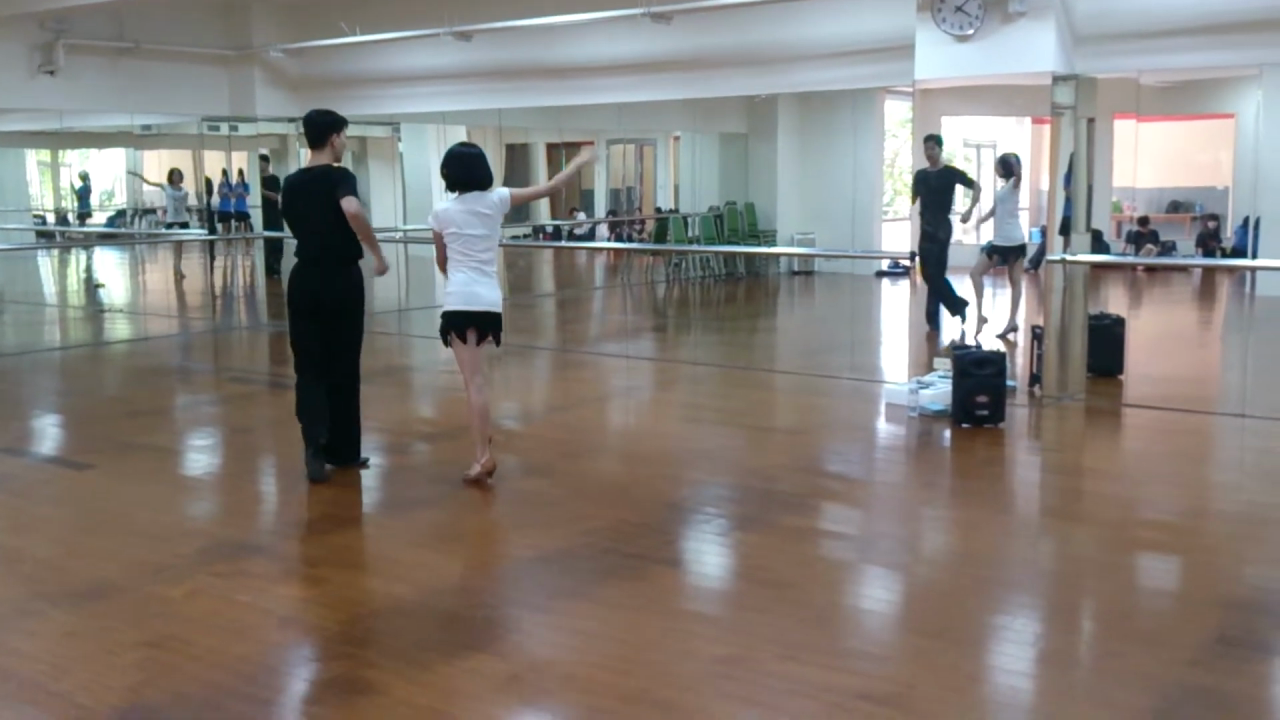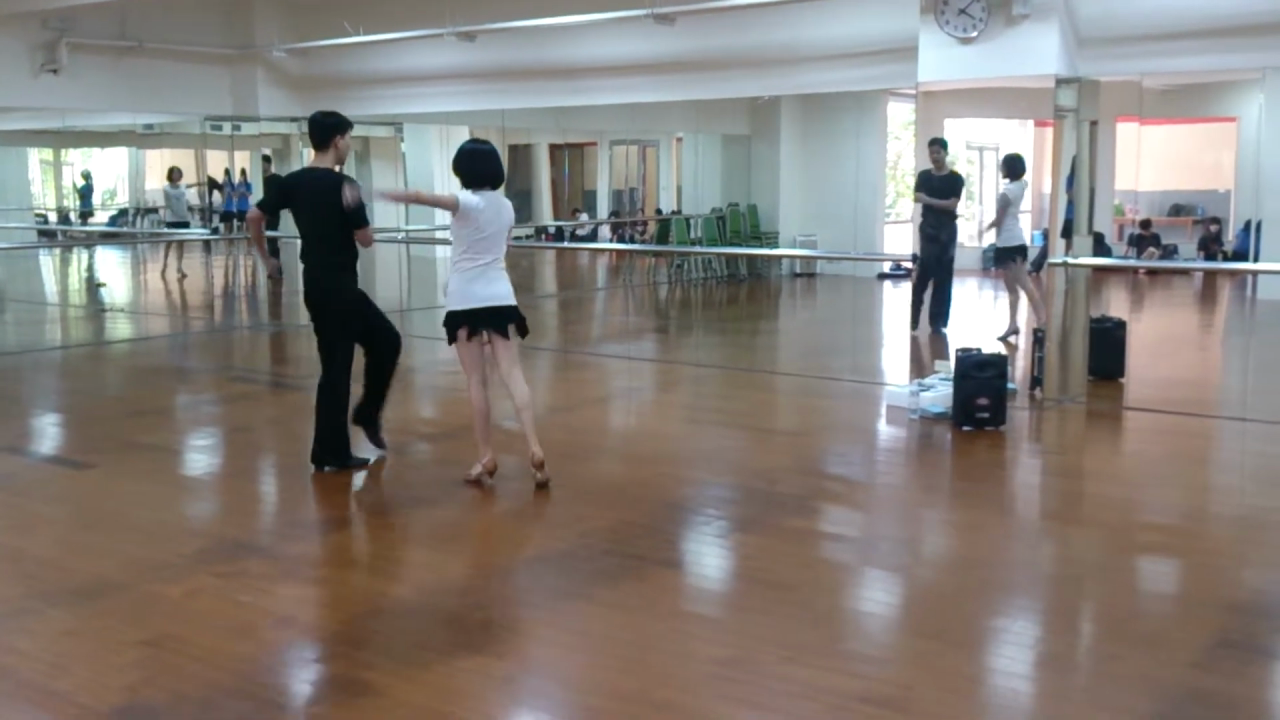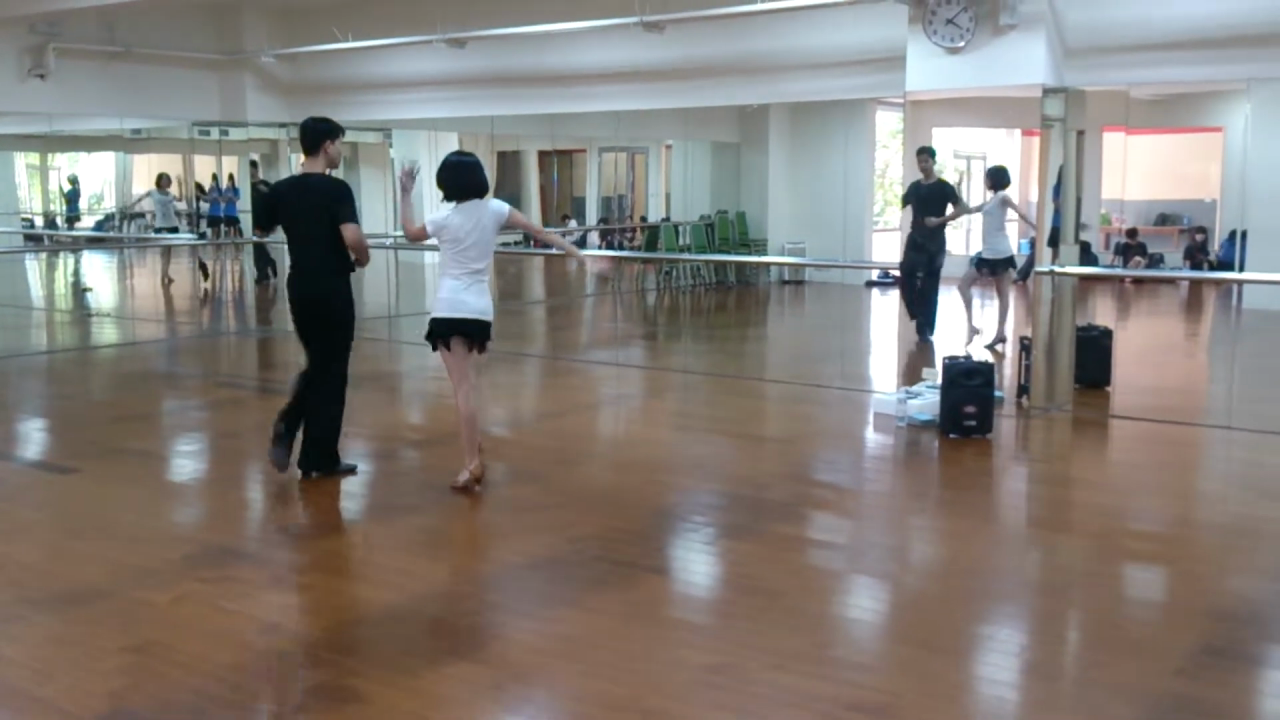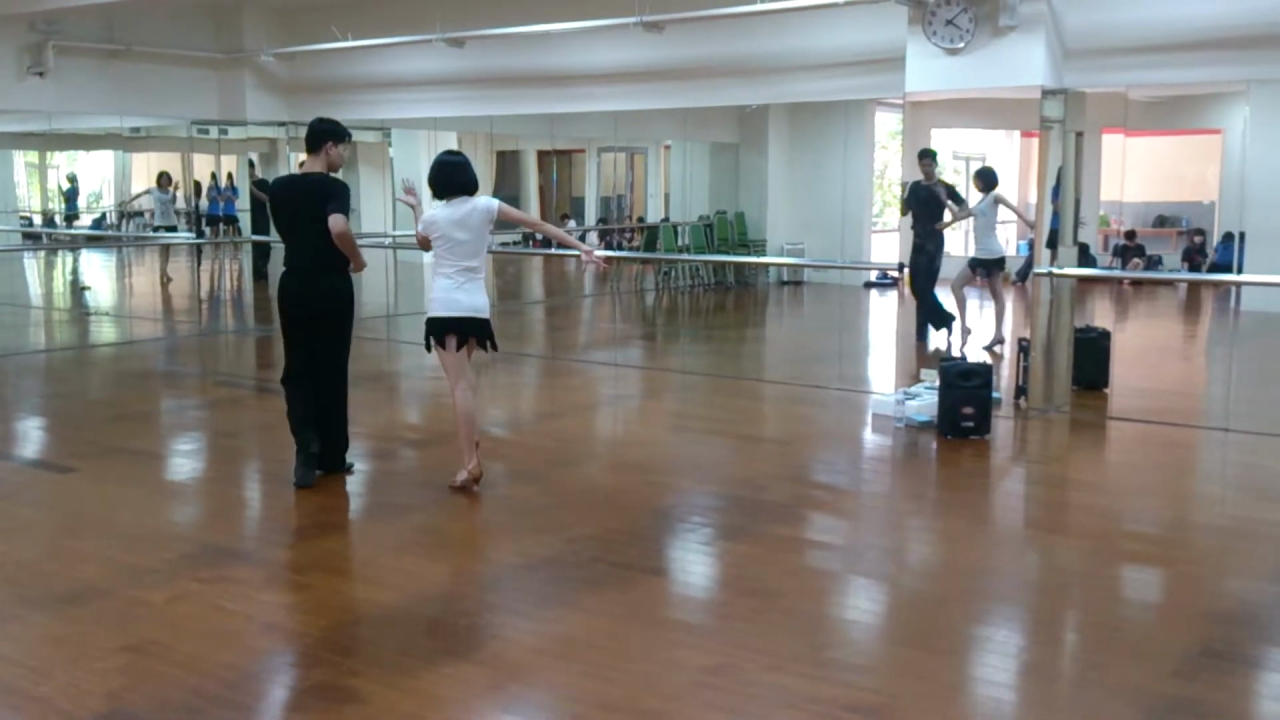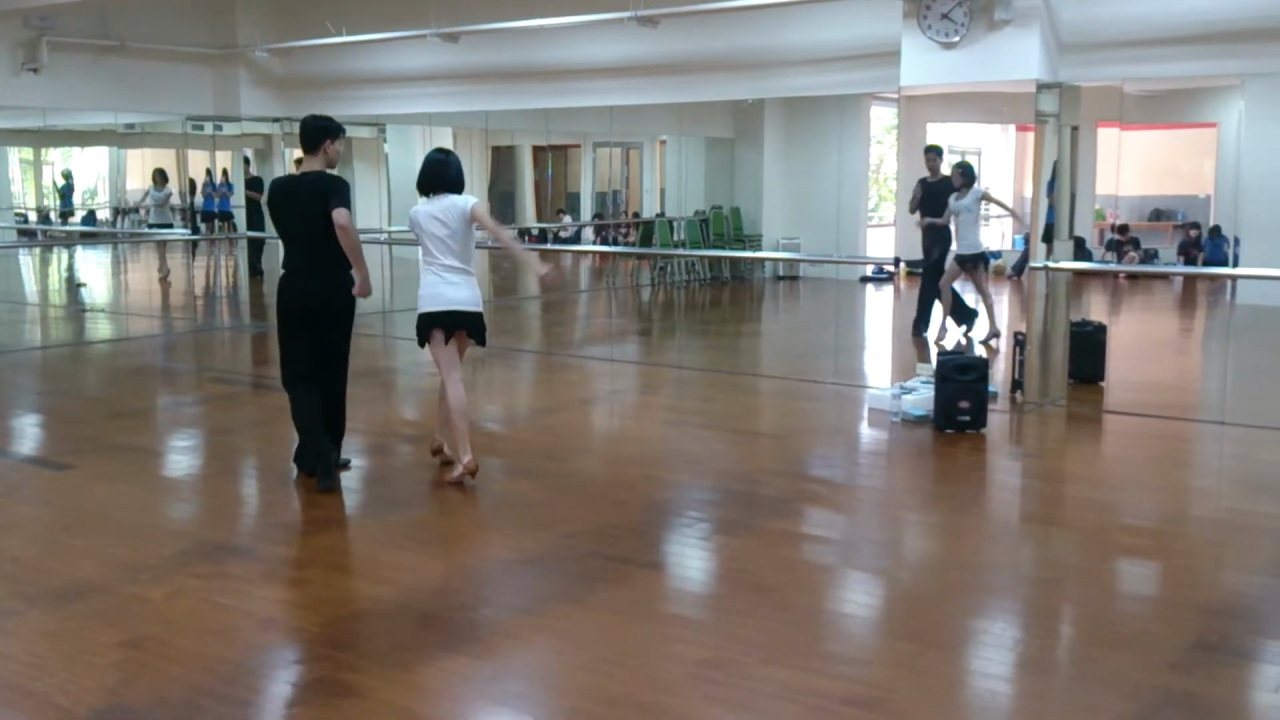
dt=0.4s
person 1, frame 1
left shoulder: (292, 184)
right shoulder: (340, 177)
right elbow: (352, 211)
right wrist: (376, 254)
left hip: (303, 279)
right hip: (341, 279)
left knee: (309, 366)
right knee: (342, 366)
left ankle: (316, 446)
right ankle: (341, 450)
person 1, frame 2
left shoulder: (293, 181)
right shoulder: (343, 185)
left elbow: (254, 217)
right elbow: (365, 239)
left wrist: (265, 255)
right wrist: (355, 205)
left hip: (321, 280)
right hip: (335, 283)
left knee: (384, 340)
right knee: (337, 365)
left ankle: (367, 417)
right ankle: (329, 452)
person 1, frame 3
left shoulder: (280, 190)
right shoulder: (337, 189)
left elbow: (260, 231)
right elbow: (354, 238)
right wrist: (362, 257)
left hip: (300, 285)
right hip: (331, 287)
left knee: (319, 364)
right knee: (331, 371)
left ankle: (288, 426)
right ankle: (320, 457)
person 1, frame 4
left shoulder: (278, 188)
right shoulder: (334, 188)
right elbow: (339, 229)
right wrist: (356, 259)
left hip: (293, 287)
right hip: (332, 287)
left knee: (298, 371)
right knee: (332, 372)
left ankle: (307, 448)
right ankle: (331, 456)
person 1, frame 5
left shoulder: (278, 189)
right shoulder: (334, 185)
right elbow: (342, 222)
right wrist: (362, 274)
left hip: (293, 289)
right hip: (333, 289)
left knee: (300, 375)
right knee: (331, 374)
left ankle: (317, 455)
right ankle: (323, 454)
person 2, frame 1
left shoulder: (442, 213)
right shoulder: (498, 200)
left elbow: (442, 263)
right elbow: (550, 188)
right wrist: (579, 162)
left hip: (459, 302)
right hip: (489, 301)
left knee: (474, 380)
right knee: (479, 377)
left ankle: (484, 459)
right ankle: (484, 449)
person 2, frame 2
left shoulder: (467, 203)
right shoulder: (506, 206)
left elbow: (414, 197)
left hip: (468, 302)
right hip: (502, 299)
left knee: (477, 381)
right knee: (513, 378)
left ankle: (486, 459)
right ankle: (535, 452)
person 2, frame 3
left shoulder: (443, 219)
right shoulder: (495, 210)
left elbow: (409, 234)
right elbow: (542, 234)
left wrist: (406, 192)
right wrist: (581, 256)
left hip: (450, 309)
right hip: (480, 309)
left knee: (463, 386)
right knee: (466, 383)
left ankle: (473, 465)
right ankle: (473, 446)
person 2, frame 4
left shoulder: (431, 218)
right shoulder: (484, 207)
right elbow: (536, 225)
left wrist: (416, 208)
right wrist: (580, 246)
left hip: (444, 307)
right hip: (476, 306)
left knee: (460, 385)
right knee: (462, 380)
left ankle: (471, 463)
right ankle: (470, 441)
person 2, frame 5
left shoulder: (417, 214)
right shoulder: (467, 204)
right elbow: (498, 234)
right wrist: (533, 262)
left hip: (433, 302)
right hip: (466, 300)
left knee: (451, 377)
right knee: (453, 375)
left ankle: (465, 457)
right ankle: (444, 441)
person 3, frame 1
left shoulder: (951, 173)
right shoulder: (920, 175)
left elbow: (976, 188)
right elbow: (912, 200)
left wrist: (969, 211)
left hip: (942, 226)
right hip: (925, 226)
left knee: (935, 272)
right knee: (929, 272)
left ankle: (933, 317)
right ankle: (957, 305)
person 3, frame 2
left shoulder: (955, 178)
right shoulder: (924, 176)
left elbow: (953, 204)
right elbow: (914, 196)
left wrist: (928, 200)
left hip: (947, 229)
right hip: (928, 226)
left knee: (943, 274)
right knee: (926, 265)
left ankle: (937, 319)
right ankle: (915, 312)
person 3, frame 3
left shoulder: (944, 187)
right shoulder: (914, 186)
left elbow: (962, 208)
right elbow: (900, 205)
left wrist: (940, 220)
left hip: (934, 238)
right hip: (915, 237)
left knee: (929, 284)
right knee: (906, 276)
left ankle: (925, 327)
right ankle: (919, 316)
person 3, frame 4
left shoulder: (943, 187)
right shoulder: (914, 187)
left elbow: (964, 207)
right elbow: (904, 212)
right wrist: (903, 195)
left hip: (934, 240)
right hip: (918, 239)
left knee: (924, 285)
right knee: (916, 285)
left ankle: (922, 329)
right ankle: (944, 319)
person 3, frame 5
left shoulder: (950, 183)
right shoulder: (922, 183)
right elbow: (912, 210)
right wrist: (915, 197)
left hip: (941, 236)
right hip: (928, 235)
left knee: (929, 280)
right knee: (936, 280)
left ankle: (921, 323)
right ankle: (966, 315)
person 4, frame 1
left shoulder: (1014, 184)
right shoulder: (1002, 189)
left elbow: (1018, 175)
right elbow: (992, 213)
left wrist: (1013, 161)
right wrist: (975, 224)
left hip: (1009, 241)
right hip: (1001, 240)
left knee: (976, 273)
right knee: (1015, 281)
left ankle: (980, 315)
right ankle: (1012, 321)
person 4, frame 2
left shoulder: (1007, 191)
right shoulder: (1021, 185)
left elbow: (999, 219)
left wrist: (984, 230)
left hip: (1009, 243)
right hip: (1014, 241)
left knee: (1023, 283)
right knee: (1011, 285)
left ankle: (1041, 320)
right ankle: (1012, 324)
person 4, frame 3
left shoulder: (1002, 197)
right shoulder: (991, 201)
left elbow: (1018, 211)
right elbow: (967, 210)
left wrist: (1032, 225)
left hip: (995, 254)
right hip: (999, 253)
left knee: (964, 285)
right knee: (1002, 293)
left ankle: (971, 326)
right ankle: (1000, 333)
person 4, frame 4
left shoulder: (993, 197)
right shoulder: (979, 204)
left elbow: (1011, 207)
right elbow: (959, 216)
left wrist: (1027, 221)
left hip: (989, 254)
right hip: (985, 254)
left knee: (957, 285)
right knee: (997, 294)
left ankle: (964, 327)
right ankle: (998, 334)
person 4, frame 5
left shoulder: (977, 193)
right shoulder: (954, 197)
left elbow: (1001, 205)
right elbow: (945, 220)
left wrist: (1017, 218)
right wrist: (930, 221)
left hip: (971, 250)
right hip: (962, 250)
left knee: (944, 284)
right knee: (982, 289)
left ankle: (944, 325)
right ankle: (993, 328)
